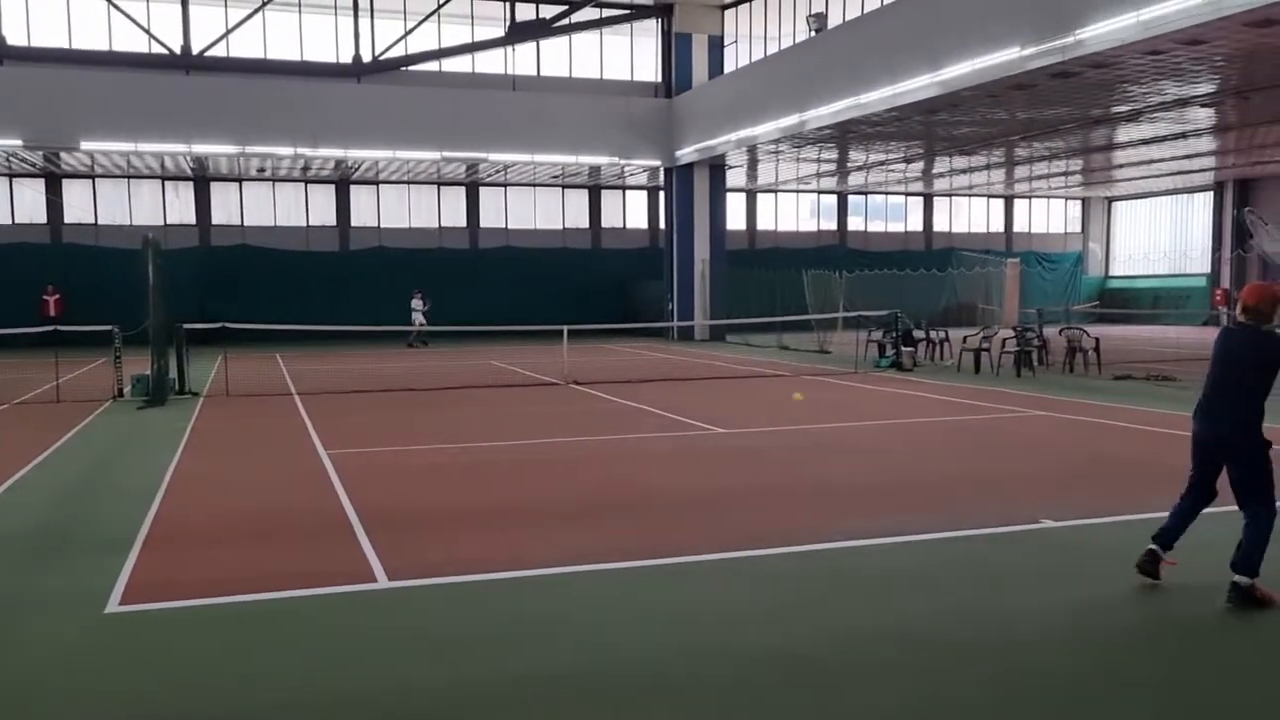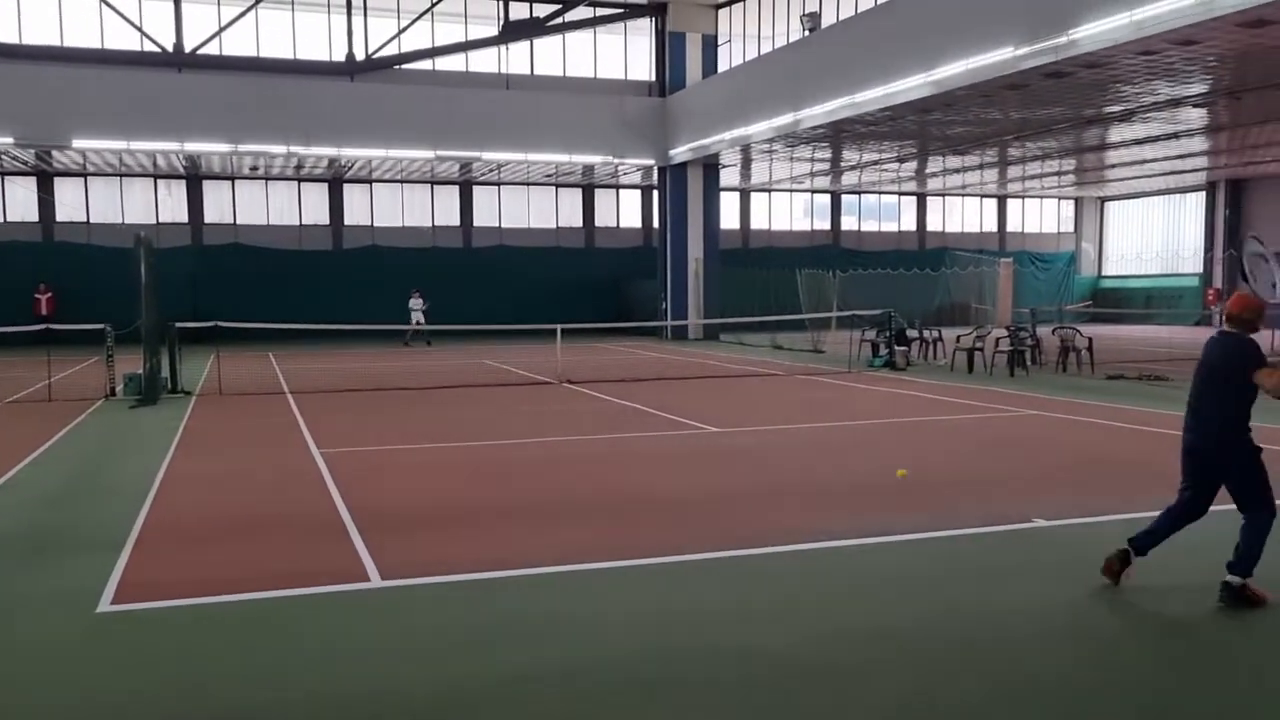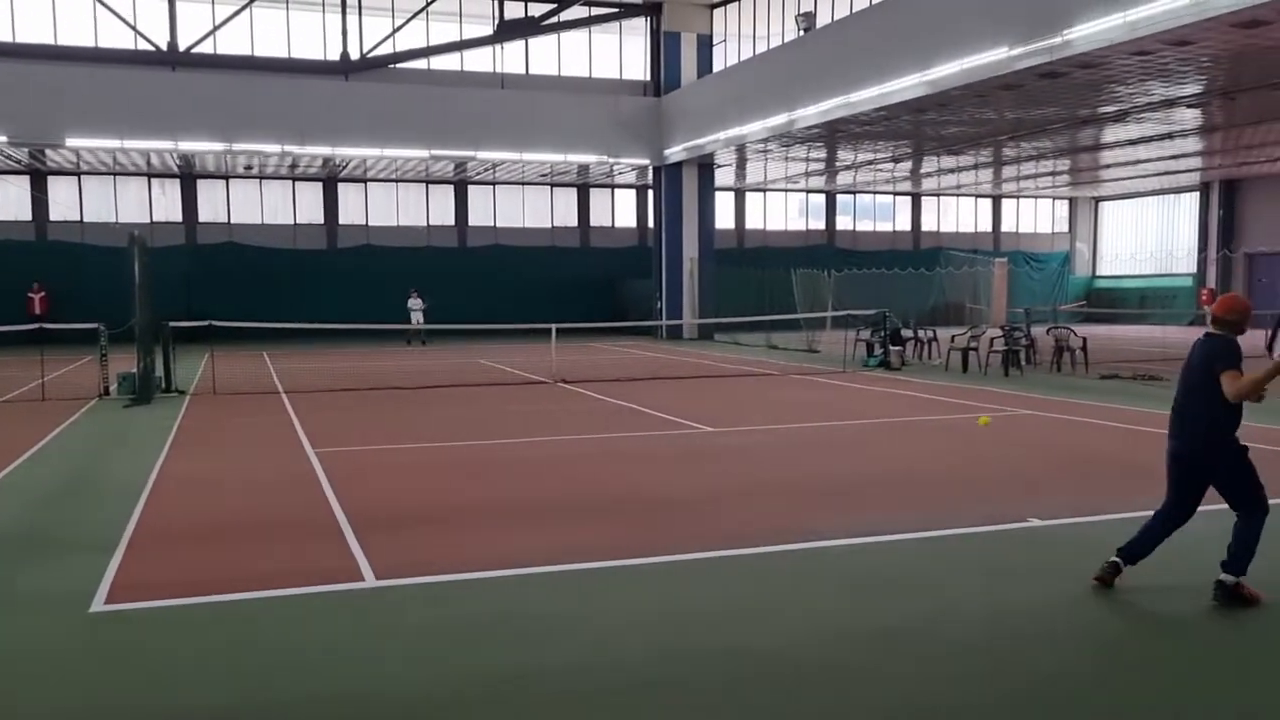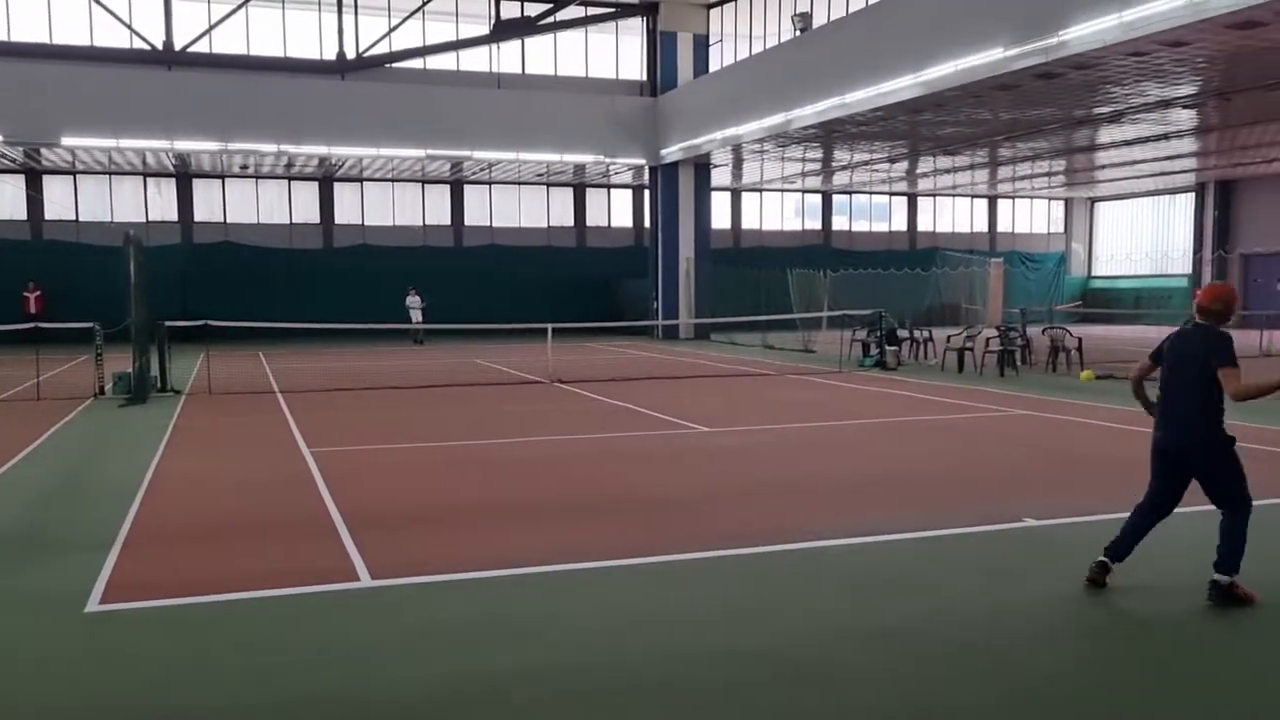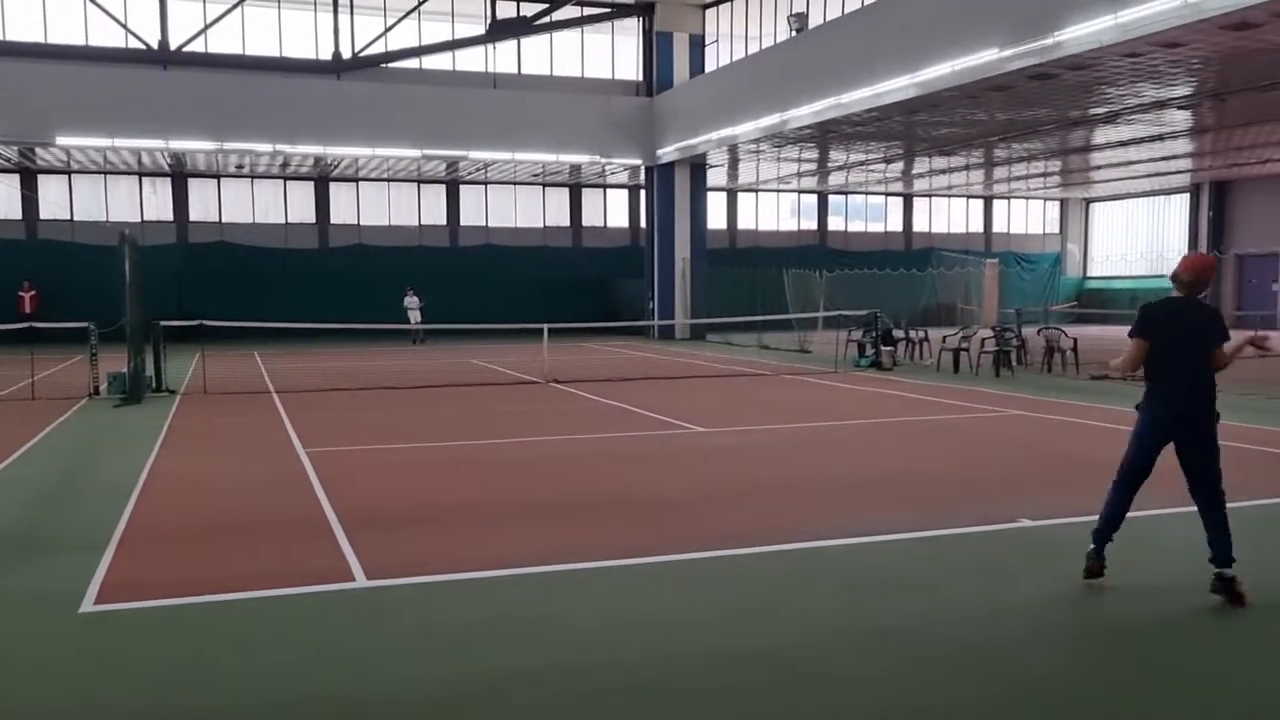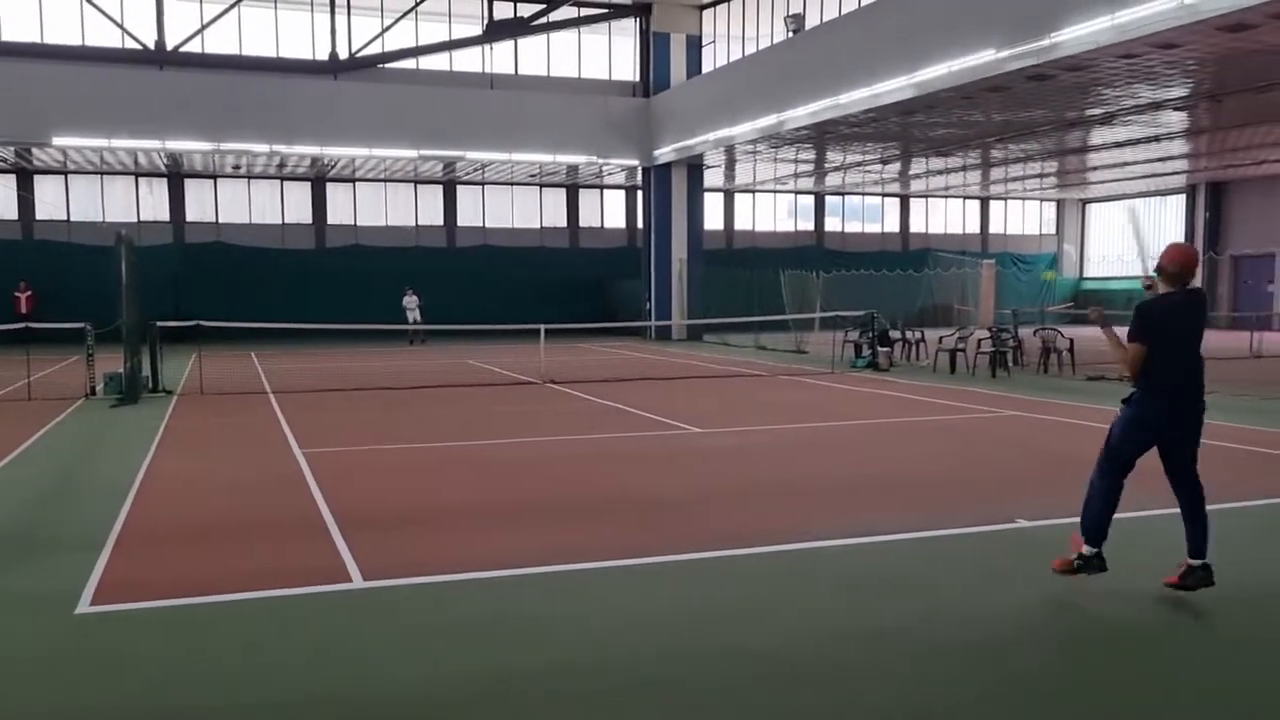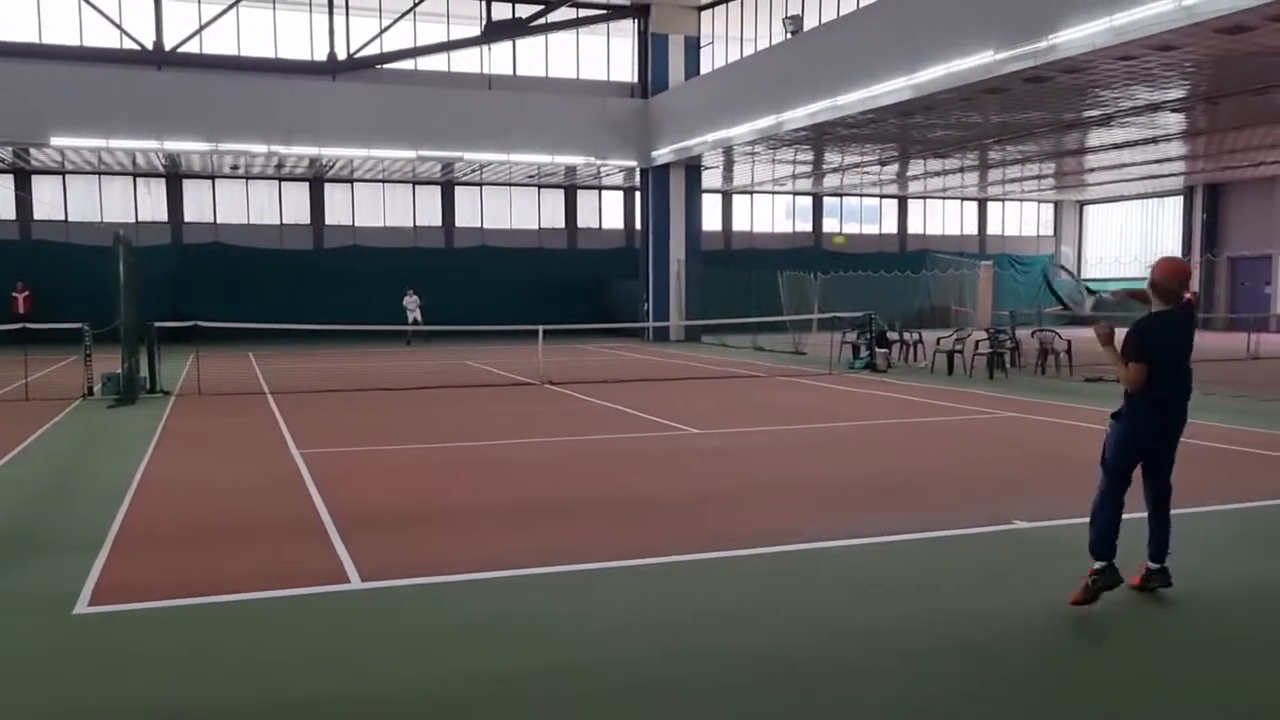
dt=0.1s
person 1, frame 1
left shoulder: (1226, 335)
left hip: (1206, 429)
right hip: (1244, 437)
left knee: (1197, 493)
left ankle: (1155, 550)
right ankle: (1243, 581)
person 1, frame 2
left shoulder: (1216, 342)
right shoulder: (1245, 347)
left hip: (1195, 440)
right hip: (1230, 442)
left knee: (1188, 505)
left ankle: (1128, 552)
right ankle: (1236, 582)
person 1, frame 3
left shoulder: (1202, 344)
right shoulder: (1227, 347)
right elbow: (1234, 394)
left wrist: (1251, 386)
left hip: (1181, 443)
right hip: (1217, 445)
left knee: (1175, 509)
right knee: (1253, 509)
left ankle: (1117, 562)
right ankle: (1230, 580)
person 1, frame 4
left shoulder: (1174, 339)
right shoulder: (1220, 341)
left elbow: (1136, 378)
right elbow: (1236, 391)
left wrist: (1149, 407)
left hip: (1167, 437)
right hip: (1206, 438)
left knee: (1154, 504)
right knee: (1236, 506)
left ankle: (1105, 563)
right ankle: (1224, 580)
person 1, frame 5
left shoulder: (1153, 311)
right shoulder: (1210, 316)
left elbow: (1129, 365)
right elbow: (1219, 362)
left wrist: (1115, 365)
right wrist: (1245, 342)
left hip: (1156, 412)
right hip: (1198, 414)
left knee: (1127, 480)
right knee: (1208, 492)
left ankle: (1097, 551)
right ankle: (1224, 573)
person 1, frame 6
left shoulder: (1147, 310)
right shoulder: (1197, 300)
left elbow: (1130, 366)
left wrist: (1107, 332)
left hip: (1148, 405)
right hip: (1189, 408)
left knee: (1109, 471)
right knee: (1186, 482)
left ankle: (1089, 552)
right ankle: (1198, 564)
person 1, frame 7
left shoulder: (1143, 328)
right shoulder: (1186, 312)
left elbow: (1132, 382)
left wrist: (1109, 347)
right wrist: (1131, 294)
left hip: (1137, 418)
right hip: (1172, 417)
left knee: (1111, 488)
right knee: (1157, 489)
left ankle: (1102, 568)
right ankle: (1156, 567)
